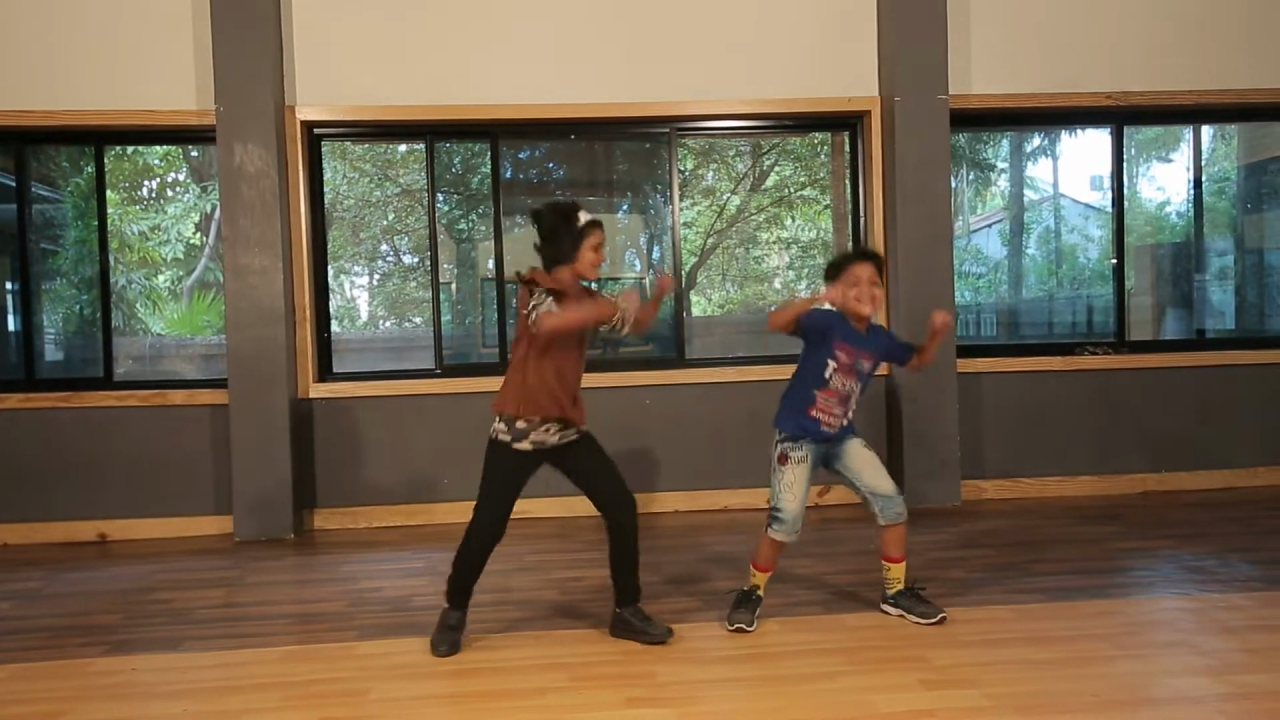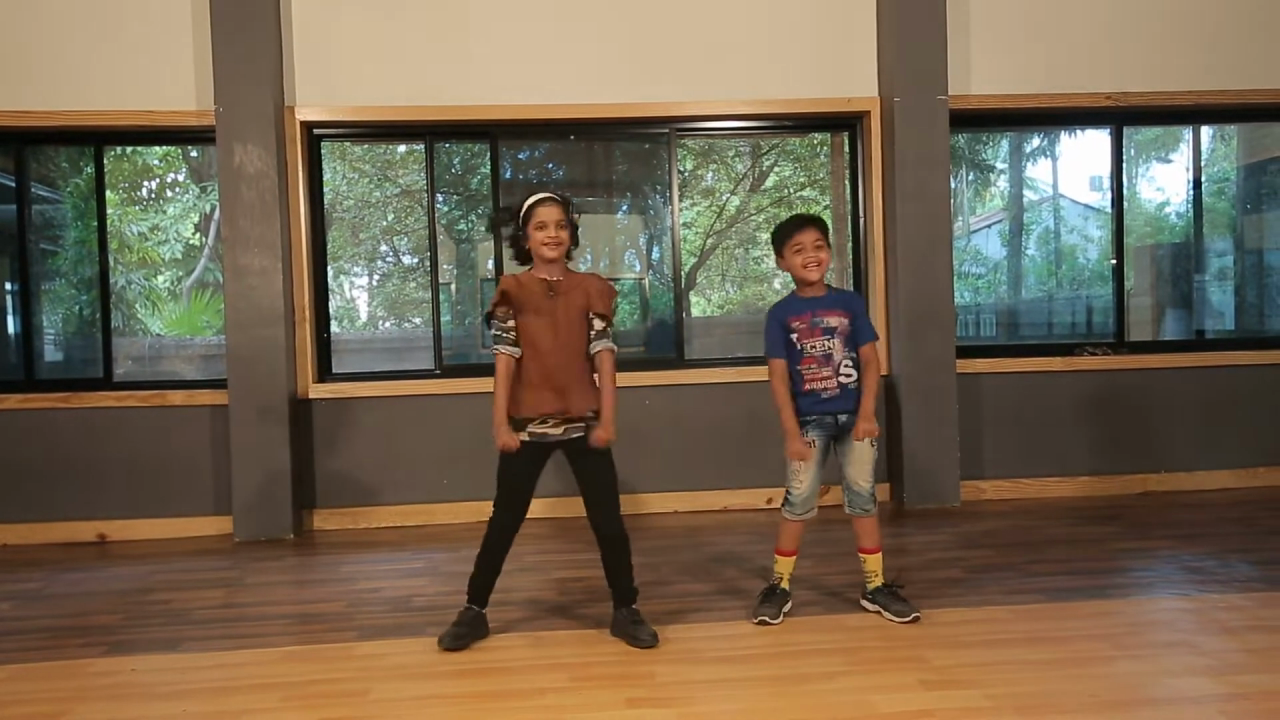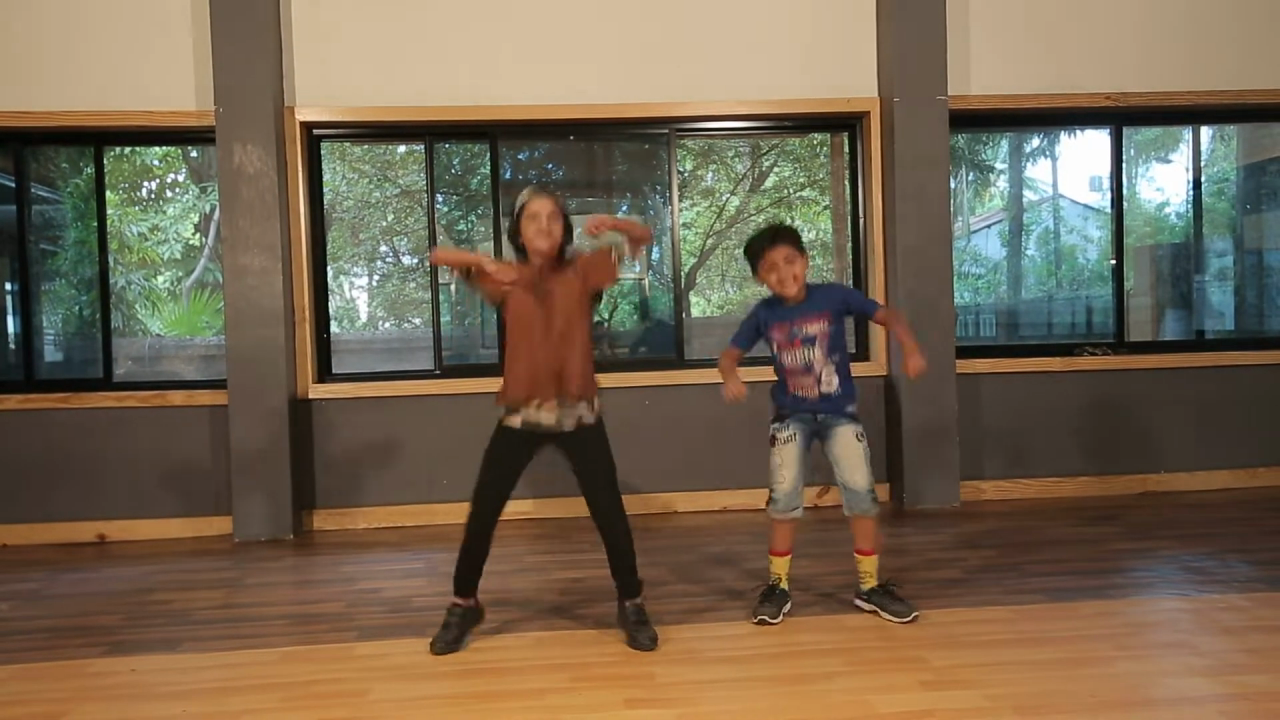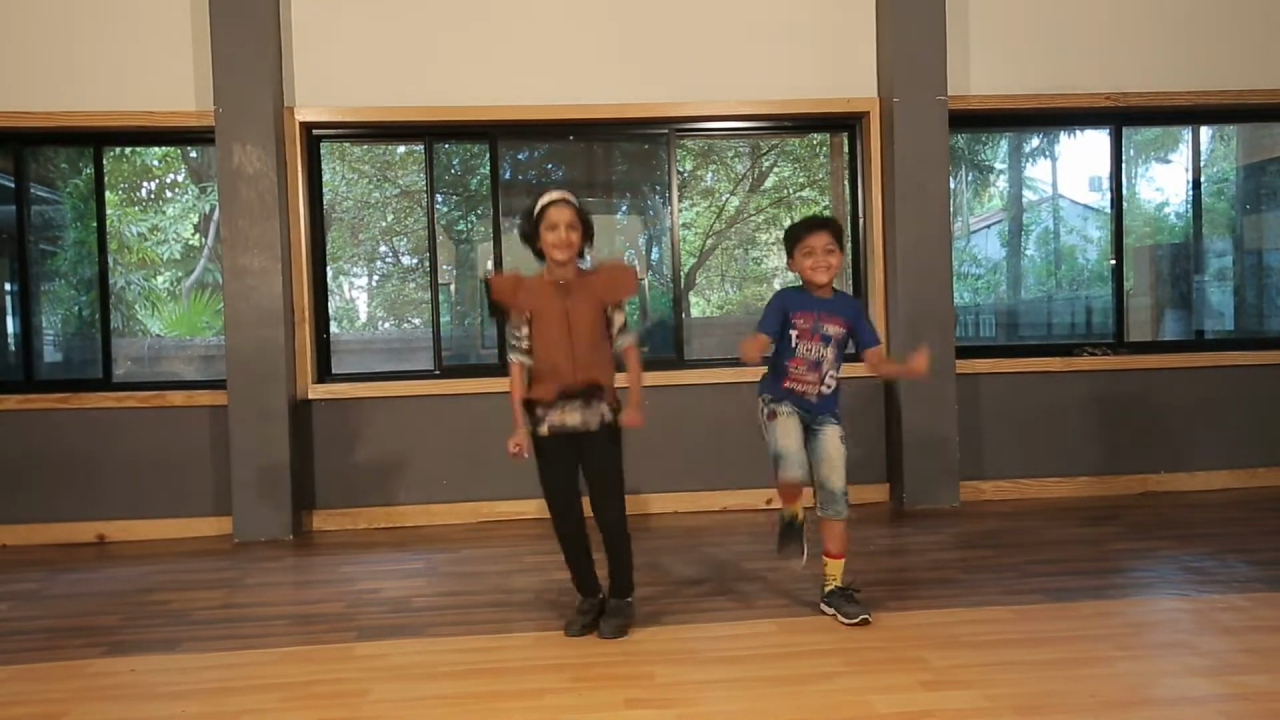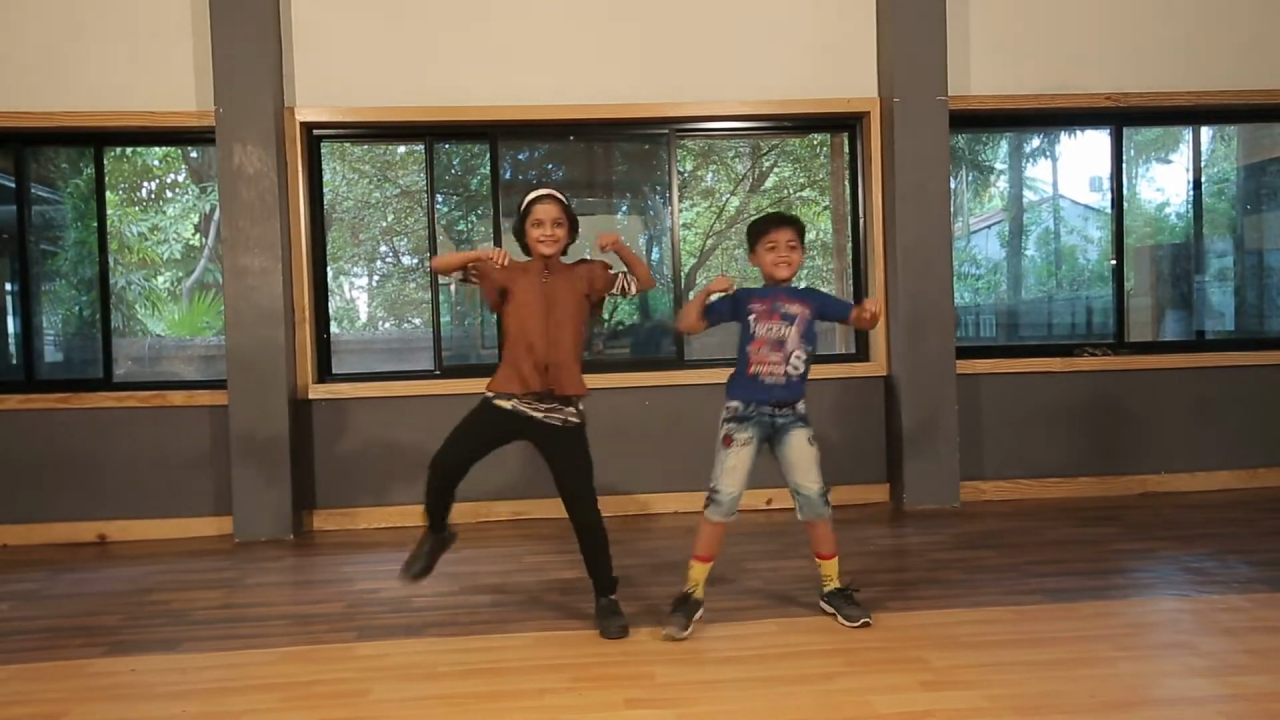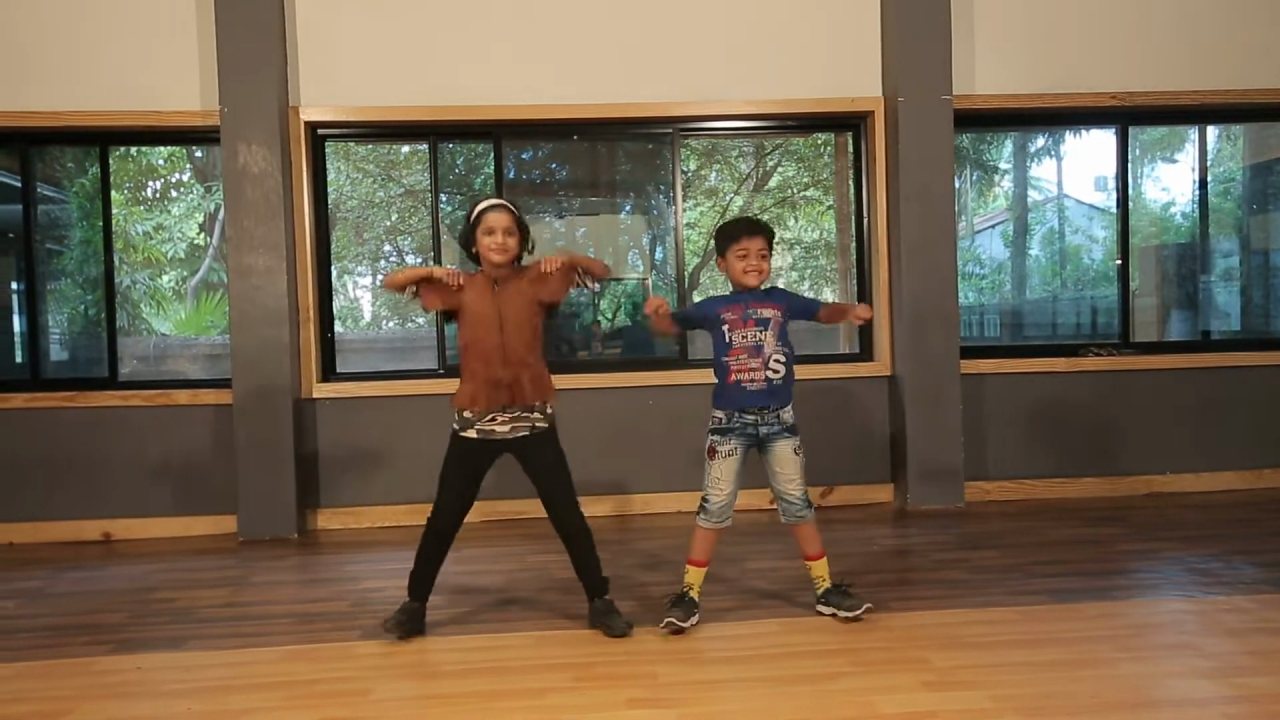
dt=0.4s
person 1, frame 1
left shoulder: (584, 298)
right shoulder: (541, 287)
left elbow: (636, 324)
right elbow: (547, 324)
left wrist: (658, 296)
right wrist: (609, 309)
left hip: (566, 427)
right hip: (520, 429)
left knee: (622, 507)
right knee: (488, 524)
left ankle: (627, 609)
right ankle: (454, 611)
person 1, frame 2
left shoulder: (590, 289)
right shoulder: (514, 291)
left elbow: (604, 354)
right elbow: (505, 358)
left wrist: (609, 417)
right wrist: (500, 421)
left hip: (583, 421)
right hip: (527, 422)
left knee: (607, 518)
right knee: (505, 519)
left ankle: (625, 610)
right ankle: (474, 611)
person 1, frame 3
left shoulder: (583, 271)
right shoulder: (503, 279)
left elbow: (643, 238)
right elbow: (438, 257)
left wrist: (616, 225)
right wrist: (476, 261)
left hip: (578, 415)
right hip: (522, 417)
left knee: (610, 515)
right knee: (482, 512)
left ankle: (631, 606)
right ankle: (464, 605)
person 1, frame 4
left shoulder: (604, 283)
right shoulder: (523, 293)
left elbow: (628, 347)
right elbow: (519, 362)
left wrist: (635, 402)
right wrist: (519, 425)
left hip: (598, 415)
right hip: (548, 416)
left knee: (609, 512)
right knee: (565, 516)
left ankle: (620, 600)
right ankle: (588, 595)
person 1, frame 5
left shoulder: (585, 276)
right shoulder: (506, 274)
left elbow: (645, 284)
right elbow: (439, 265)
left wrist: (619, 248)
right wrist: (481, 255)
left hip: (561, 409)
right hip: (507, 399)
left knee: (584, 510)
right knee: (443, 466)
left ankle: (607, 600)
right ankle: (436, 534)
person 1, frame 6
left shoulder: (538, 279)
right shoulder: (460, 287)
left elbow: (602, 273)
right elbow: (391, 283)
left wrist: (570, 260)
right wrist: (429, 270)
left hip: (532, 421)
right hip: (476, 422)
left knee: (567, 515)
right knee: (445, 519)
left ankle: (599, 602)
right ankle: (415, 603)
person 2, frame 1
left shoulder: (879, 338)
right shoulder: (823, 322)
left elbow: (919, 360)
right elbow: (776, 322)
left wrist: (936, 333)
right wrist: (818, 300)
left hip: (843, 438)
right hip: (798, 436)
left knee: (891, 504)
right knee: (785, 521)
left ankle: (896, 591)
right ankle: (752, 592)
person 2, frame 2
left shoulder: (850, 303)
right shoulder: (781, 313)
left elbow: (870, 359)
right elbow: (778, 375)
left wrist: (867, 414)
right wrist: (791, 431)
left hip: (853, 413)
right hip: (809, 417)
left knee: (862, 498)
right knee: (799, 500)
left ankle: (875, 586)
right ankle: (779, 586)
person 2, frame 3
left shoulder: (834, 295)
right shoulder: (763, 315)
left elbow: (885, 316)
right elbow: (730, 356)
left wrist: (911, 351)
right wrist: (731, 380)
left hip: (838, 413)
right hip: (791, 417)
left knee: (860, 495)
right knee: (784, 500)
left ankle: (871, 587)
right ankle: (778, 585)
person 2, frame 4
left shoulder: (852, 309)
right shoulder: (784, 301)
left elbow: (876, 362)
right elbow: (758, 345)
left wrist: (908, 367)
right wrist: (750, 348)
left hip: (824, 412)
right hip: (781, 402)
left knee: (834, 495)
right knee: (791, 469)
left ankle: (835, 588)
right ankle: (791, 517)
person 2, frame 5
left shoulder: (811, 300)
right shoulder: (744, 297)
left elbow: (860, 318)
right elbow: (687, 325)
left wrist: (869, 311)
right wrist: (704, 292)
left hip: (790, 412)
right hip: (744, 409)
left knee: (814, 496)
right knee: (724, 497)
left ankle: (832, 588)
right ankle: (691, 593)
person 2, frame 6
left shoulder: (782, 299)
right shoulder: (713, 307)
left elbow: (823, 311)
right elbow: (666, 328)
left wrist: (848, 311)
right wrist: (657, 312)
left hip: (777, 417)
right hip: (730, 419)
left knee: (795, 502)
right knee: (715, 505)
left ankle: (825, 588)
right ankle: (688, 593)
